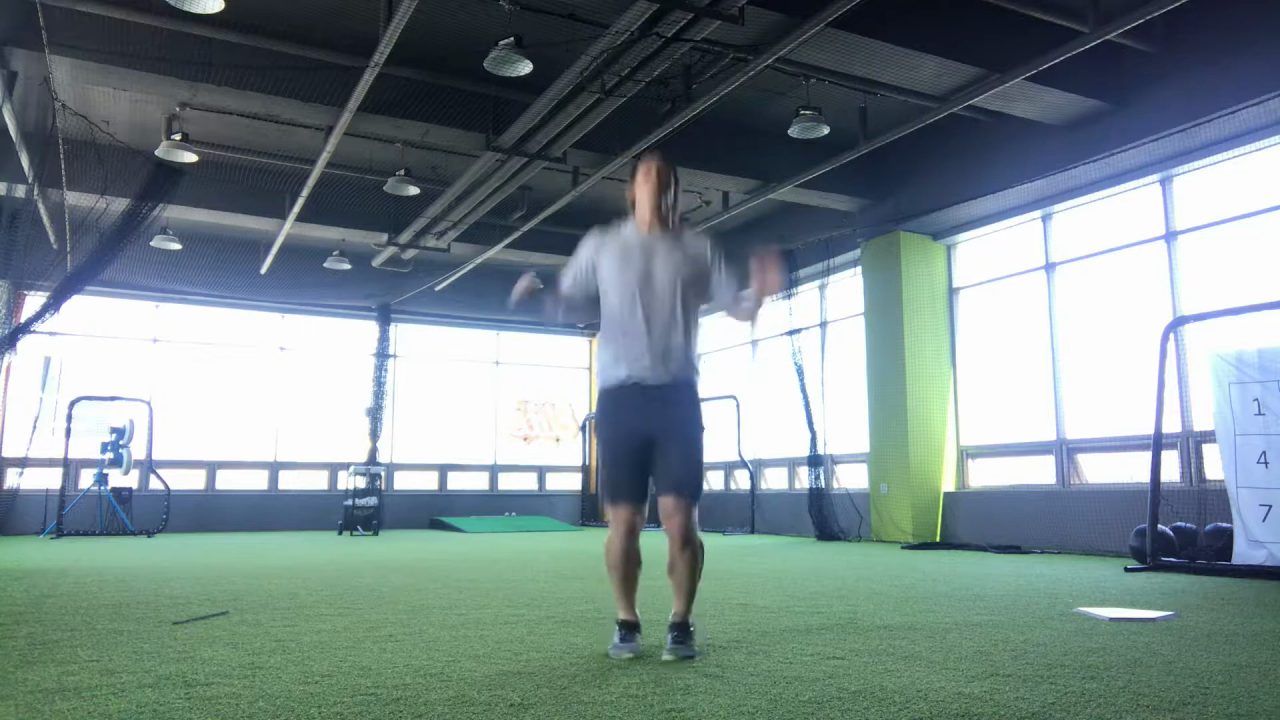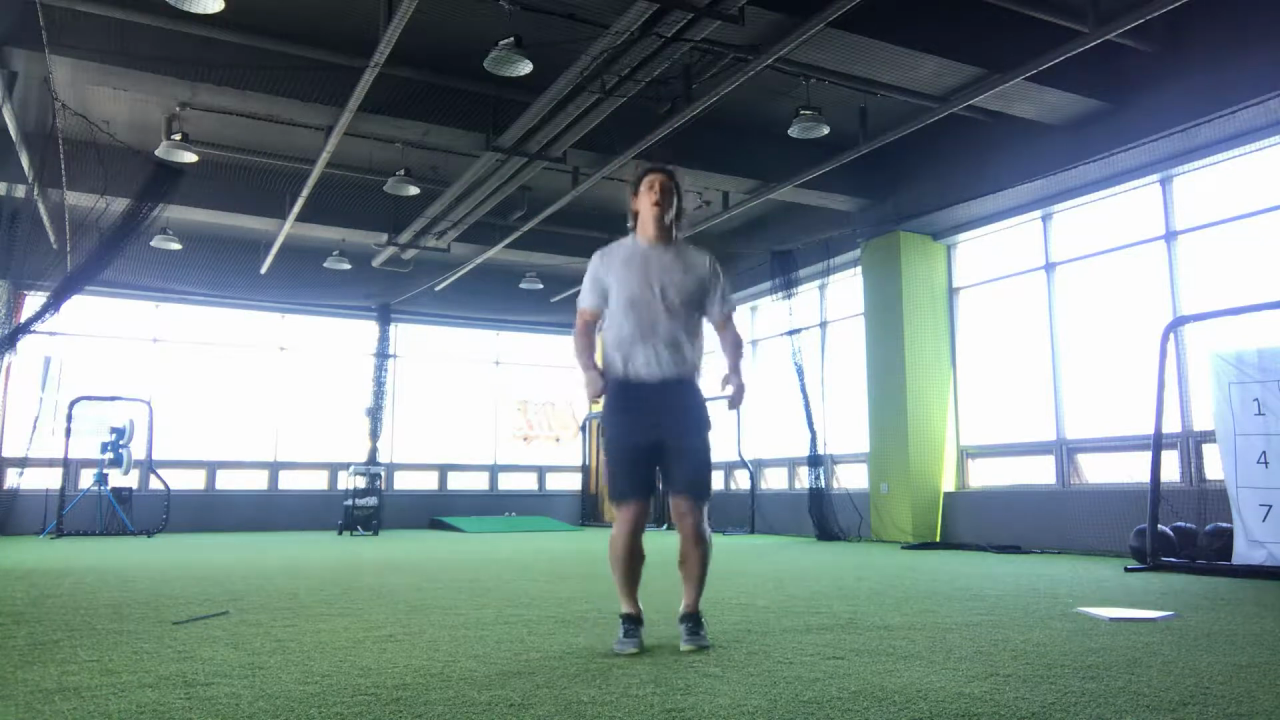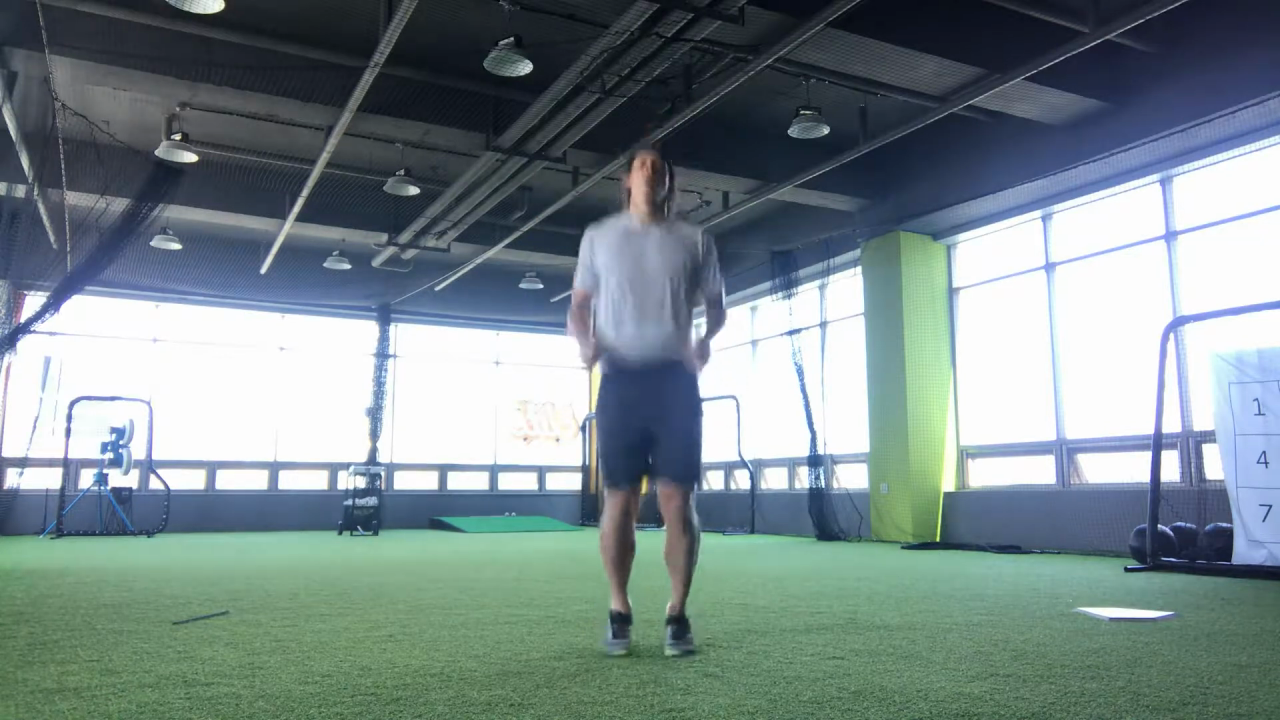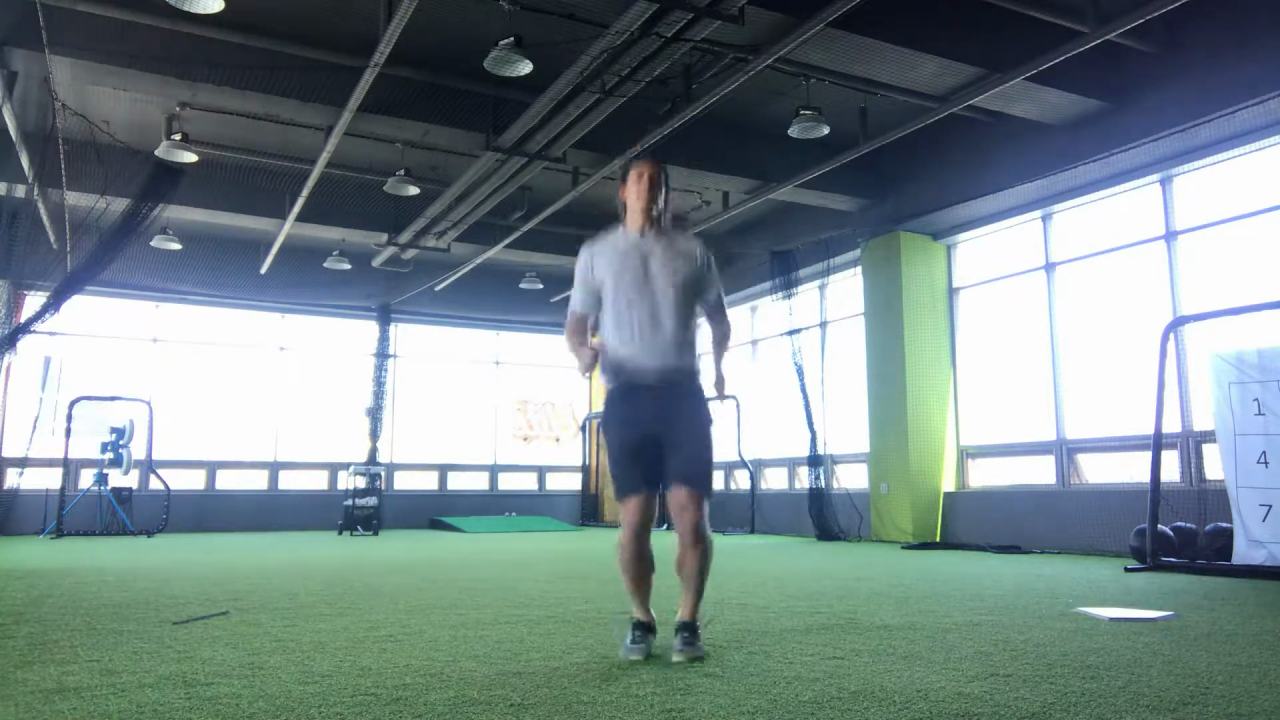
dt=1s
person 1, frame 1
left shoulder: (699, 251)
right shoulder: (600, 246)
left elbow: (736, 307)
right elbow: (568, 298)
left wrist: (759, 291)
right wrist: (532, 291)
left hip: (676, 400)
right hip: (622, 399)
left knee: (680, 521)
right knee: (622, 523)
left ankle: (680, 622)
right ankle: (626, 622)
person 1, frame 2
left shoulder: (700, 263)
right shoulder: (607, 260)
left elbow: (725, 327)
right elbow: (584, 327)
left wrist: (734, 373)
right wrist: (589, 370)
left hip: (681, 397)
right hip: (627, 398)
left knee: (690, 515)
right knee: (629, 517)
left ankle: (690, 612)
right ankle: (630, 616)
person 1, frame 3
left shoulder: (693, 238)
right shoulder: (600, 236)
left elbow: (715, 303)
right elbow: (579, 304)
left wrist: (707, 337)
right wrist: (585, 338)
left hip: (675, 378)
right hip: (621, 379)
left knee: (677, 504)
right knee: (620, 505)
left ankle: (677, 613)
right ankle: (619, 610)
person 1, frame 4
left shoulder: (693, 252)
right shoulder: (596, 254)
left elbow: (718, 315)
right elbow: (576, 323)
left wrist: (719, 363)
right wrist: (584, 351)
left hip: (681, 393)
right hip: (628, 395)
left knee: (691, 514)
right knee: (636, 516)
left ankle: (688, 622)
right ankle: (641, 620)
